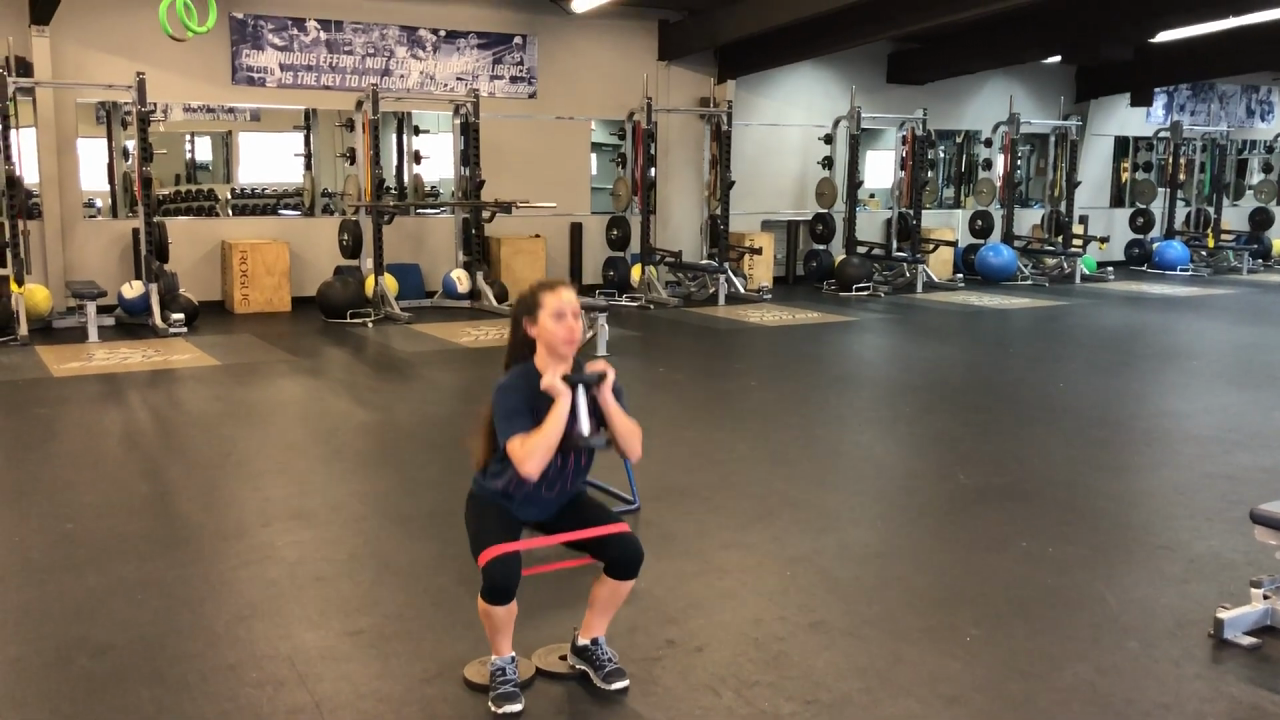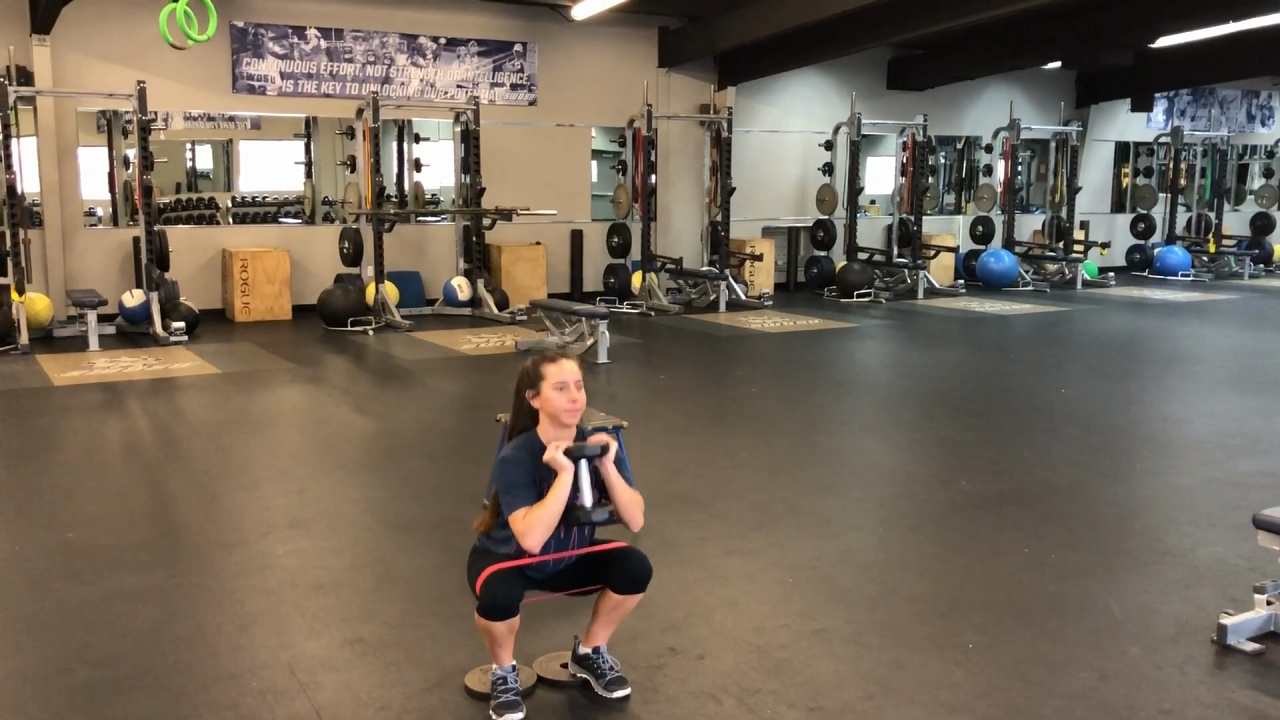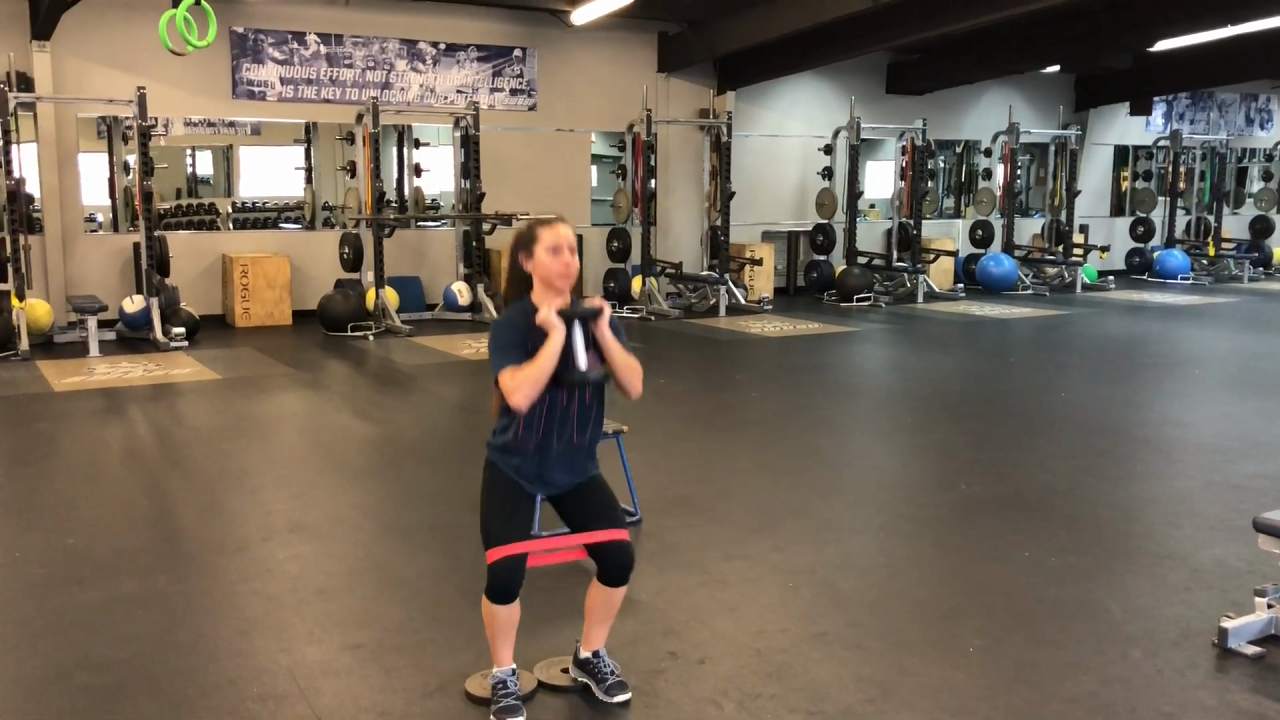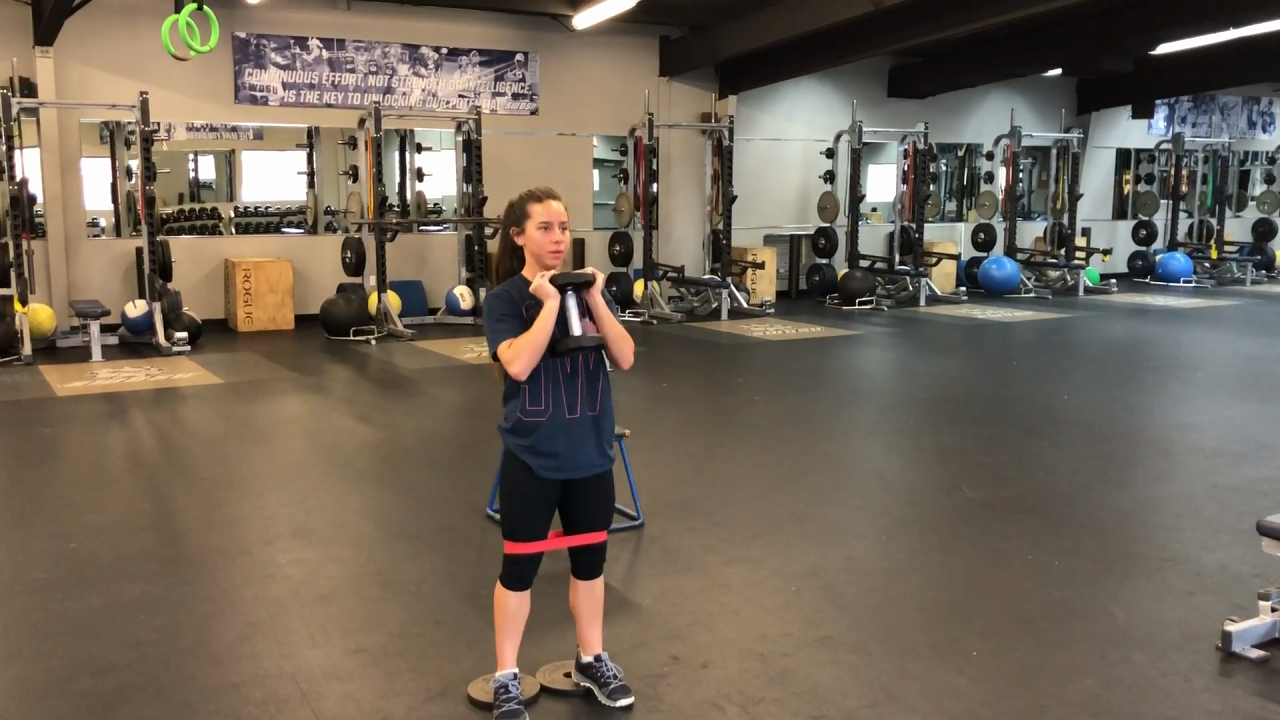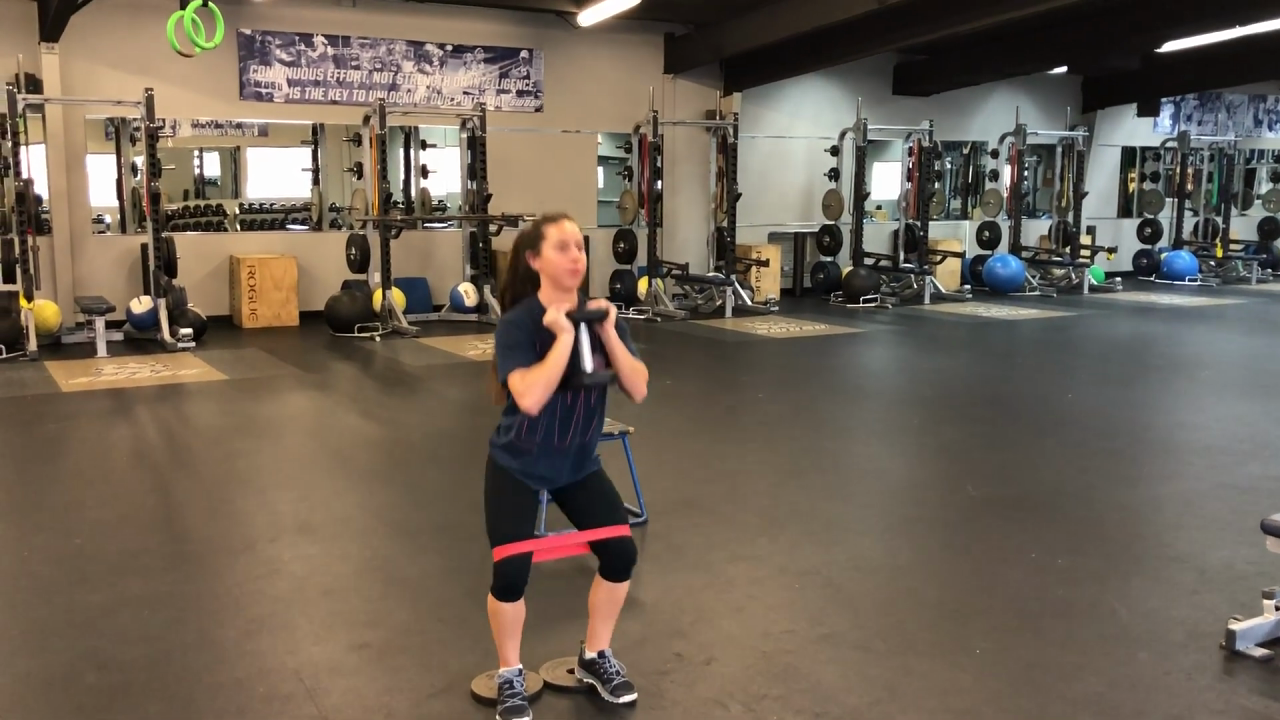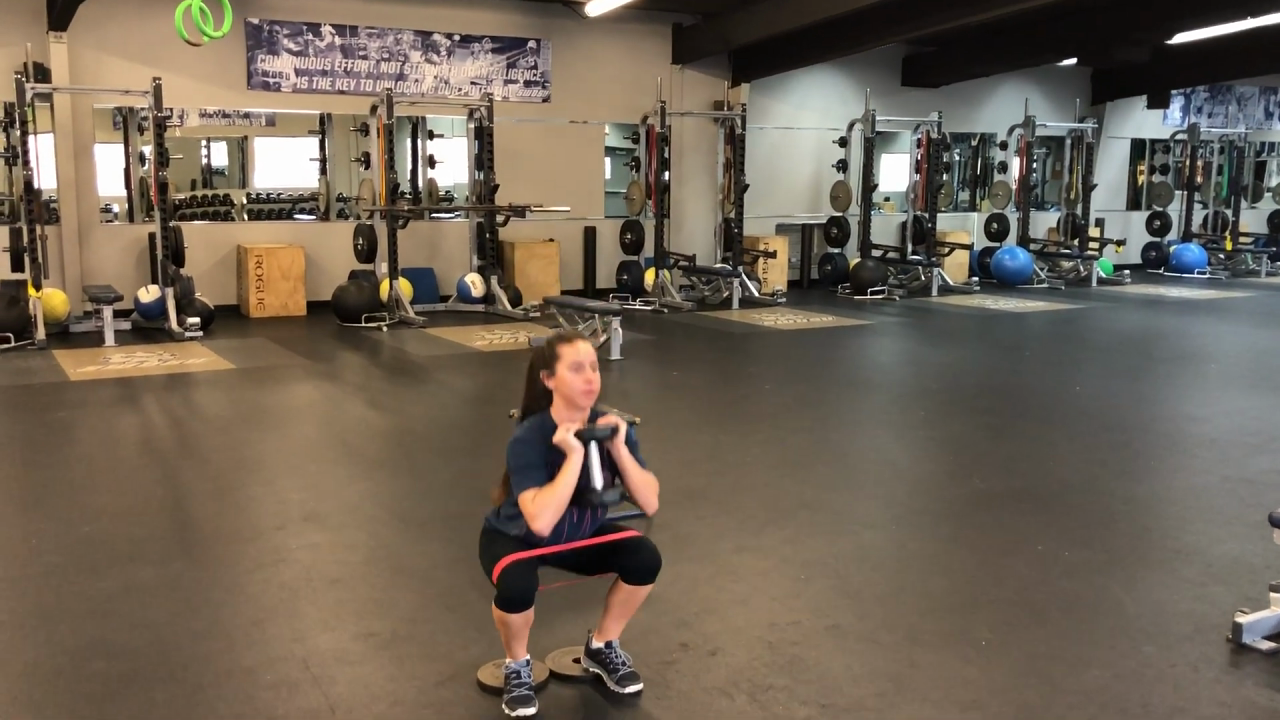
dt=0.4s
person 1, frame 1
left shoulder: (594, 375)
right shoulder: (514, 388)
left elbow: (633, 450)
right elbow: (529, 466)
left wrist: (605, 396)
right wrist: (562, 399)
left hip: (562, 499)
right hip: (500, 502)
left knee: (627, 552)
right knee: (502, 577)
left ankle: (588, 644)
right ankle: (502, 664)
person 1, frame 2
left shoulder: (597, 445)
right shoulder: (516, 458)
left elbow: (635, 521)
right elbow: (531, 540)
left wrist: (606, 468)
right wrist: (565, 473)
left hip: (567, 559)
right hip: (506, 556)
left knee: (636, 569)
right knee: (498, 598)
left ankle: (589, 652)
right ankle: (503, 672)
person 1, frame 3
left shoulder: (594, 317)
right shoulder: (511, 324)
left elbow: (634, 388)
right elbow: (519, 397)
left wrist: (603, 332)
right wrist: (555, 333)
left hip: (576, 468)
right hip: (513, 470)
left knee: (619, 559)
right knee: (505, 576)
left ankle: (589, 657)
right ankle: (503, 676)
person 1, frame 4
left shoulder: (586, 287)
right shoulder: (505, 299)
left elbow: (625, 358)
right elbow: (518, 364)
left wrist: (594, 300)
right wrist: (550, 302)
left hip: (590, 453)
right hip: (532, 456)
left knee: (589, 559)
right knee: (521, 567)
left ankle: (591, 662)
person 1, frame 5
left shoulder: (600, 314)
right shoulder: (518, 323)
left elbow: (638, 389)
right elbow: (529, 399)
left wrist: (608, 332)
right wrist: (564, 336)
left hip: (578, 464)
right hip: (518, 466)
left knee: (620, 554)
right knee: (512, 570)
left ankle: (595, 657)
right ankle: (510, 676)
person 1, frame 6
left shoulder: (610, 427)
right shoulder: (529, 440)
left elbow: (649, 503)
right elbow: (541, 522)
left wrist: (619, 449)
right wrist: (575, 455)
left hip: (579, 534)
right hip: (514, 537)
left knee: (645, 559)
right knee: (517, 587)
left ankle: (602, 646)
right ankle: (517, 667)
